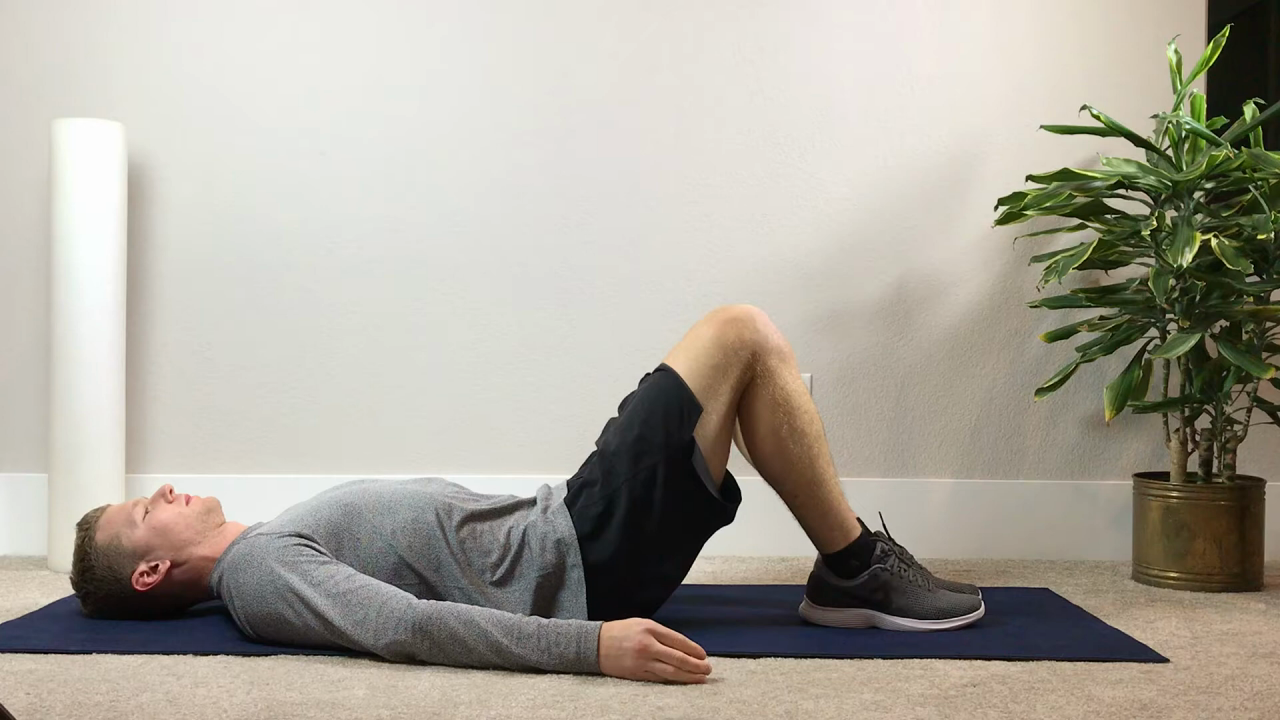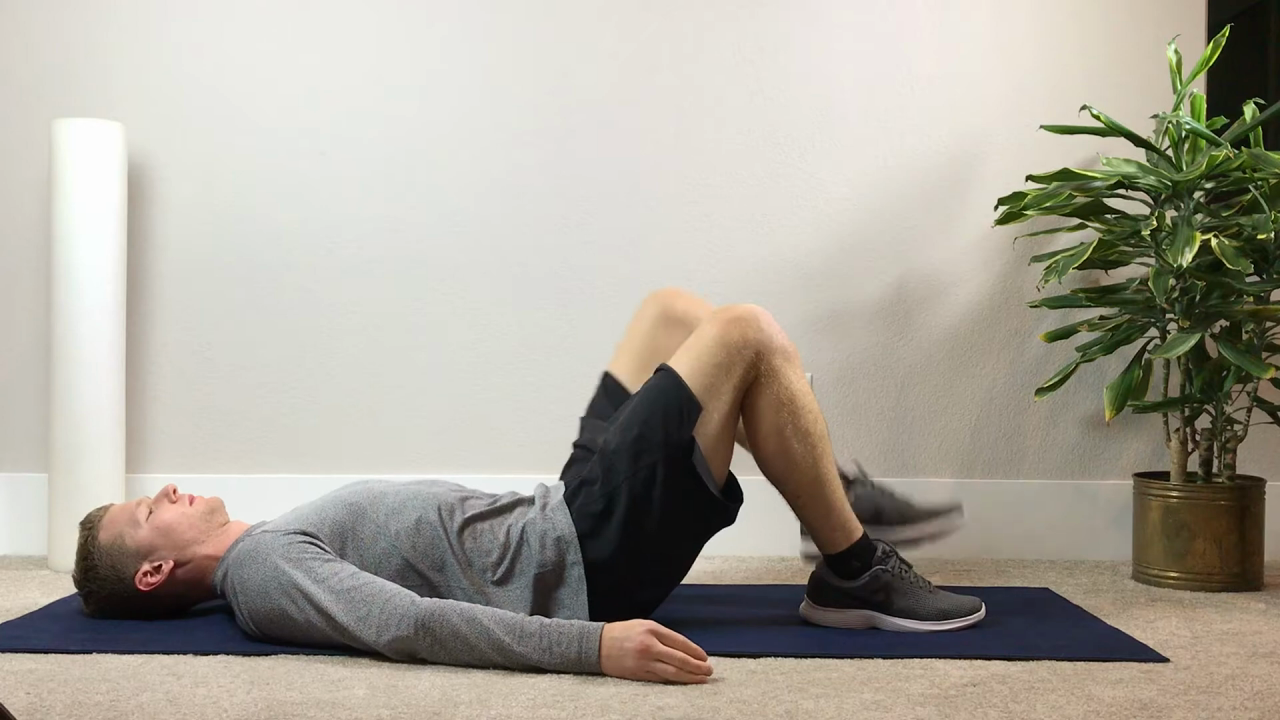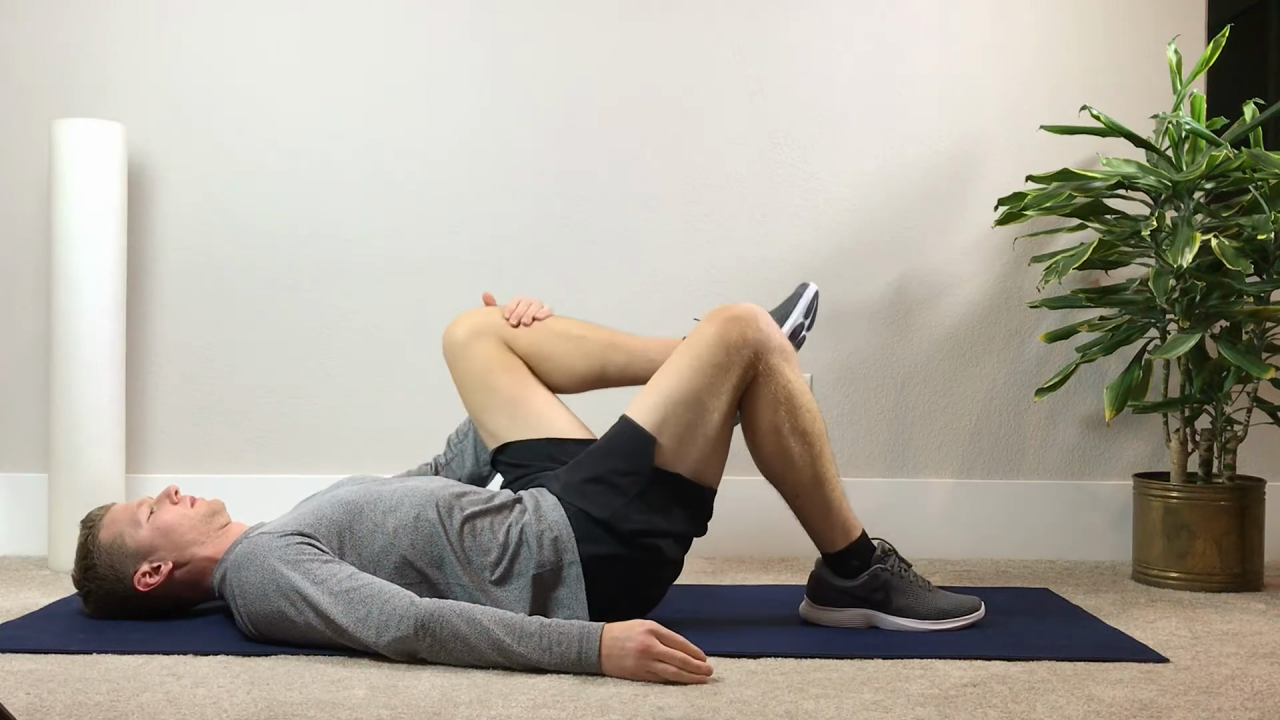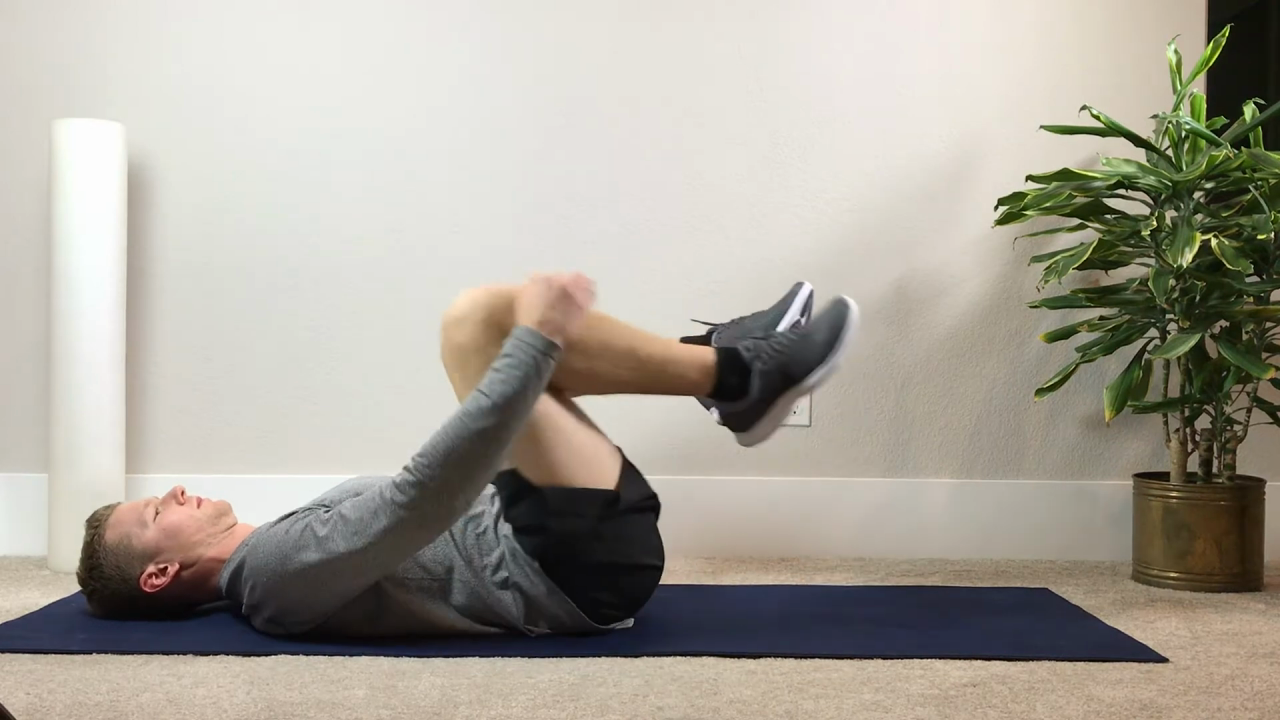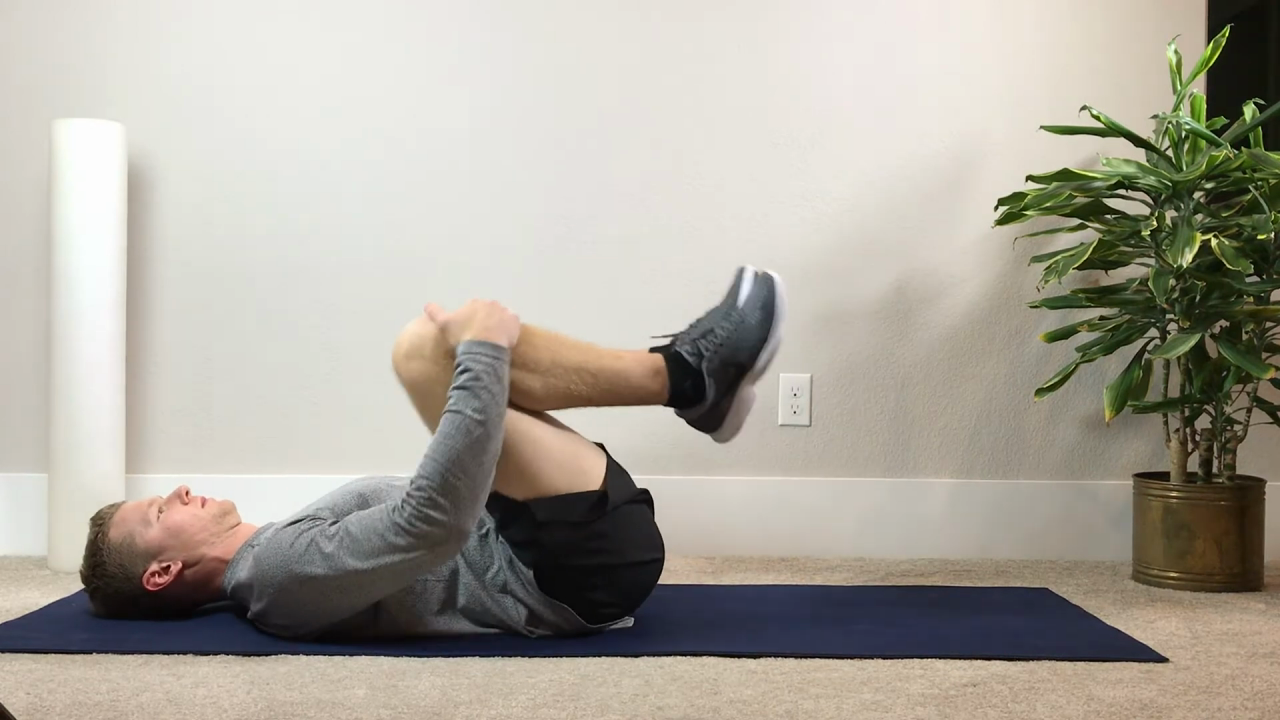
dt=0.7s
person 1, frame 1
left shoulder: (280, 544)
right shoulder: (260, 574)
right elbow: (405, 626)
right wrist: (590, 644)
left hip: (561, 527)
right hip: (586, 560)
left knee: (733, 345)
right knee: (741, 333)
left ankle: (853, 560)
right ankle: (857, 574)
person 1, frame 2
left shoulder: (279, 547)
right shoulder: (264, 572)
right elbow: (407, 626)
right wrist: (593, 642)
left hip: (558, 516)
right hip: (584, 560)
left knee: (676, 314)
right knee: (746, 333)
left ankle: (842, 509)
right ankle: (855, 577)
person 1, frame 3
left shoulder: (287, 539)
right shoulder: (261, 575)
left elbow: (440, 483)
right elbow: (407, 627)
left wrist: (518, 352)
right wrist: (593, 644)
left hip: (546, 510)
right hip: (589, 554)
left knee: (474, 332)
right knee: (739, 331)
left ankle: (727, 383)
right ankle: (853, 573)
person 1, frame 4
left shoulder: (283, 546)
right shoulder: (278, 570)
left elbow: (438, 483)
right elbow: (421, 499)
left wrist: (514, 354)
right wrist: (530, 348)
left hip: (528, 539)
right hip: (585, 566)
left knee: (478, 335)
right knee: (479, 319)
left ankle: (711, 360)
right ankle: (738, 381)
person 1, frame 5
left shoulder: (284, 547)
right shoulder: (280, 577)
left elbow: (440, 499)
right elbow: (436, 522)
right wrist: (481, 355)
left hip: (569, 553)
right hip: (584, 572)
right knee: (431, 346)
left ankle: (684, 370)
right ankle: (686, 375)
